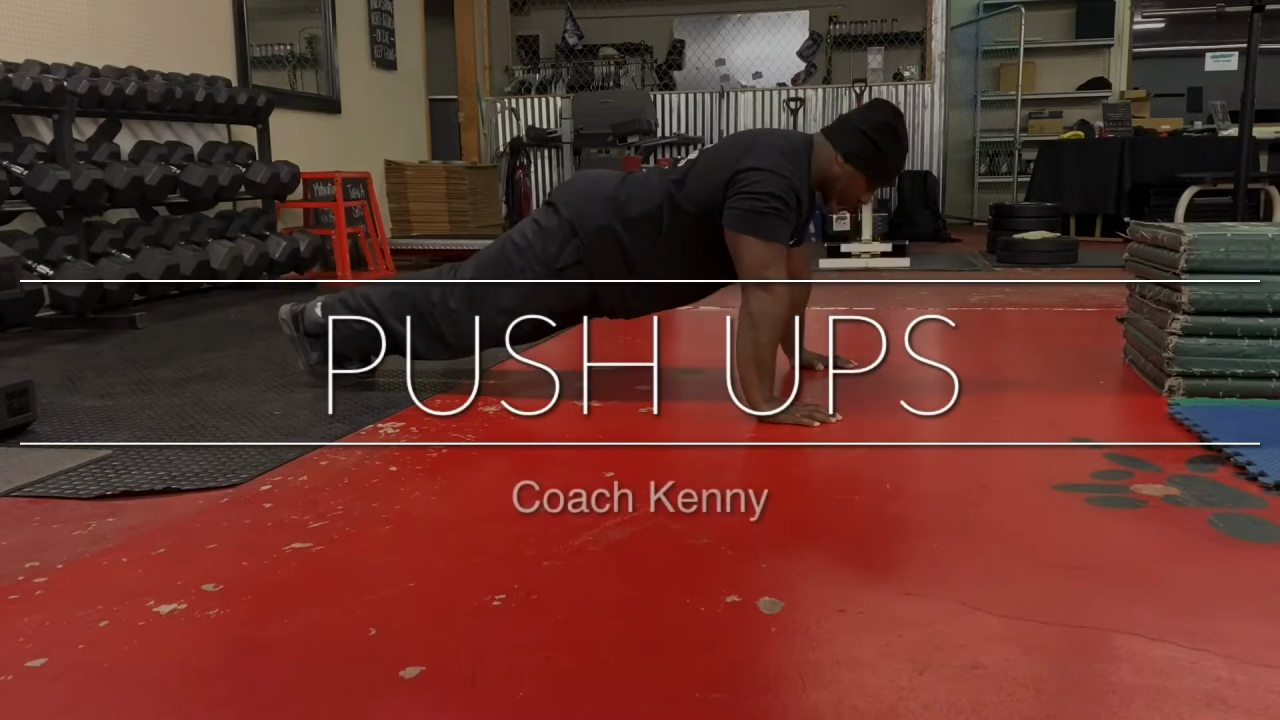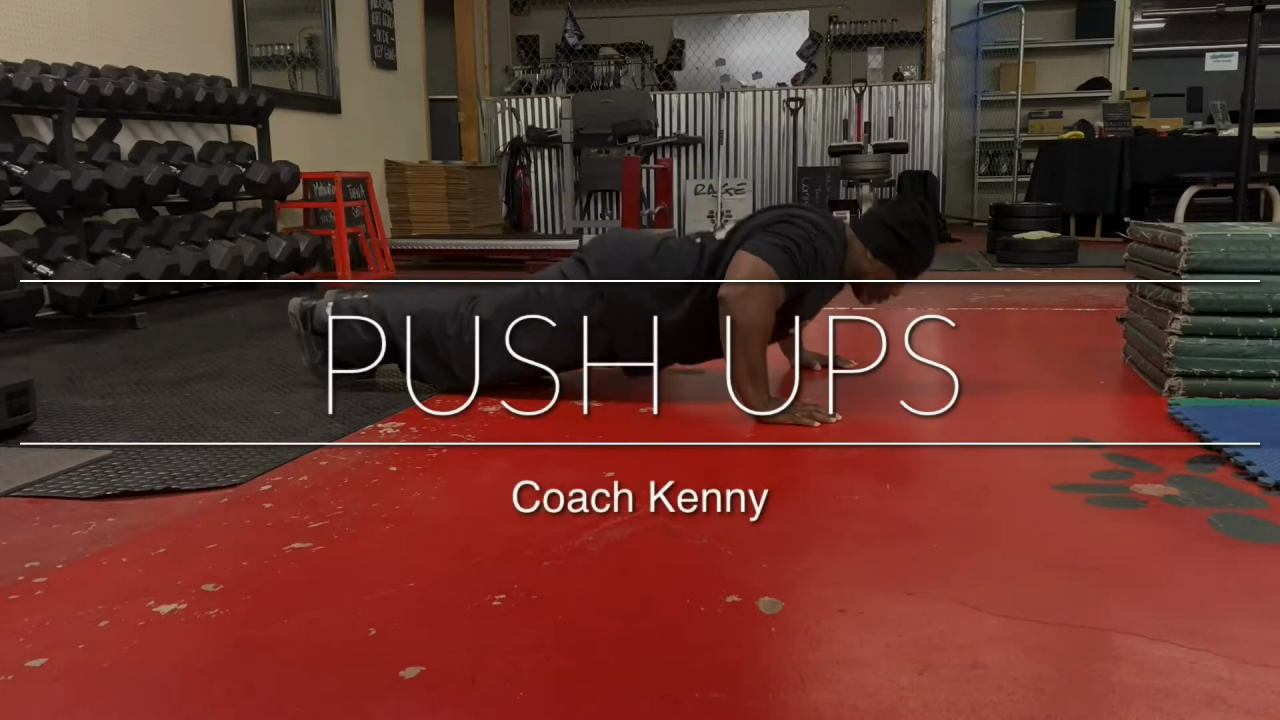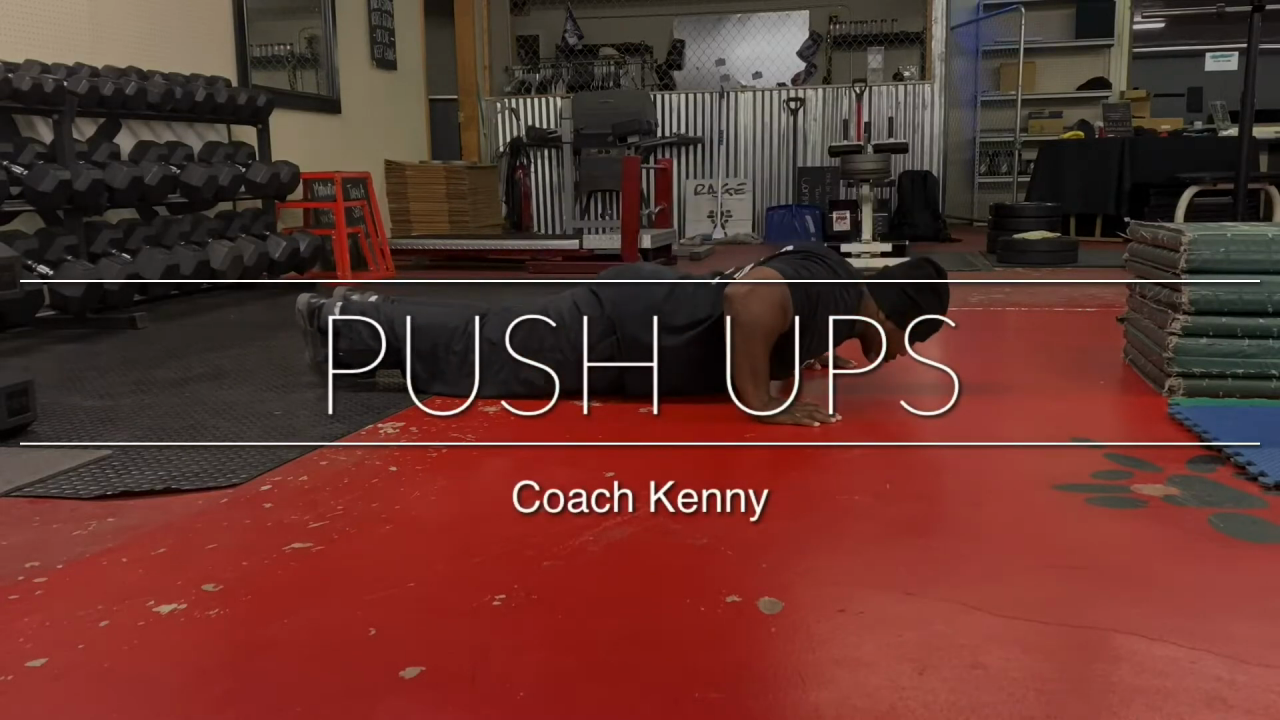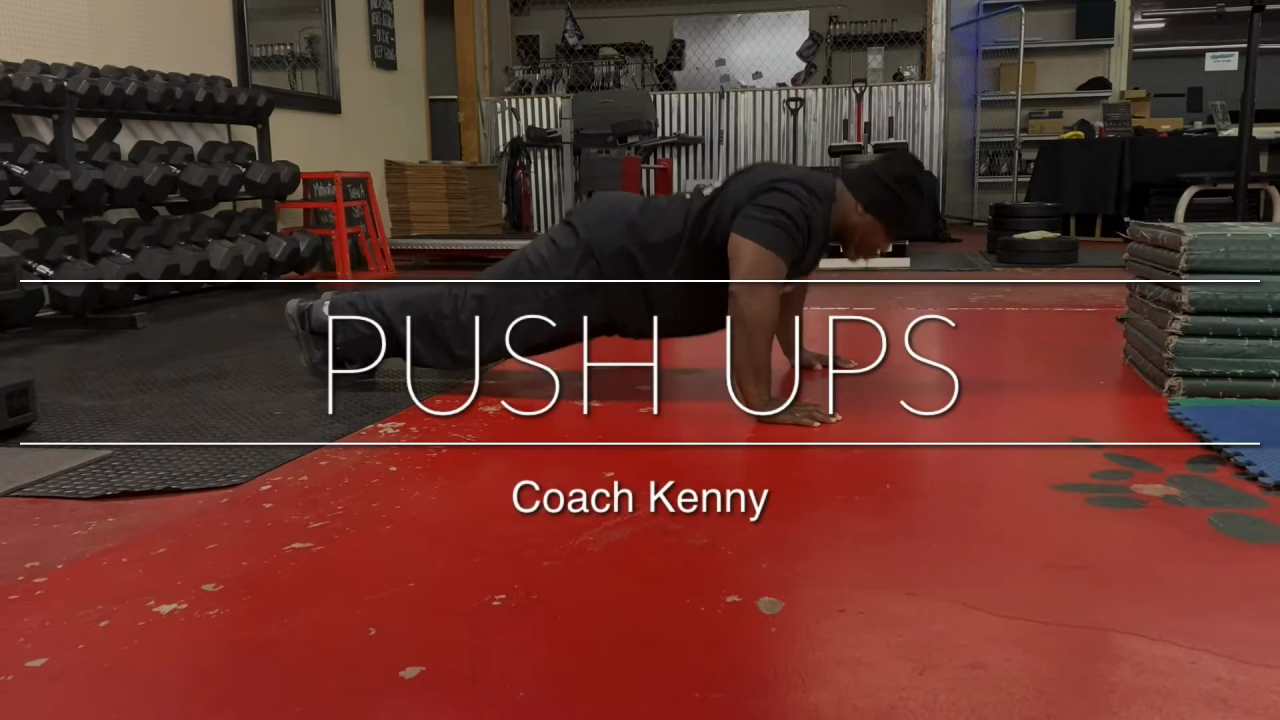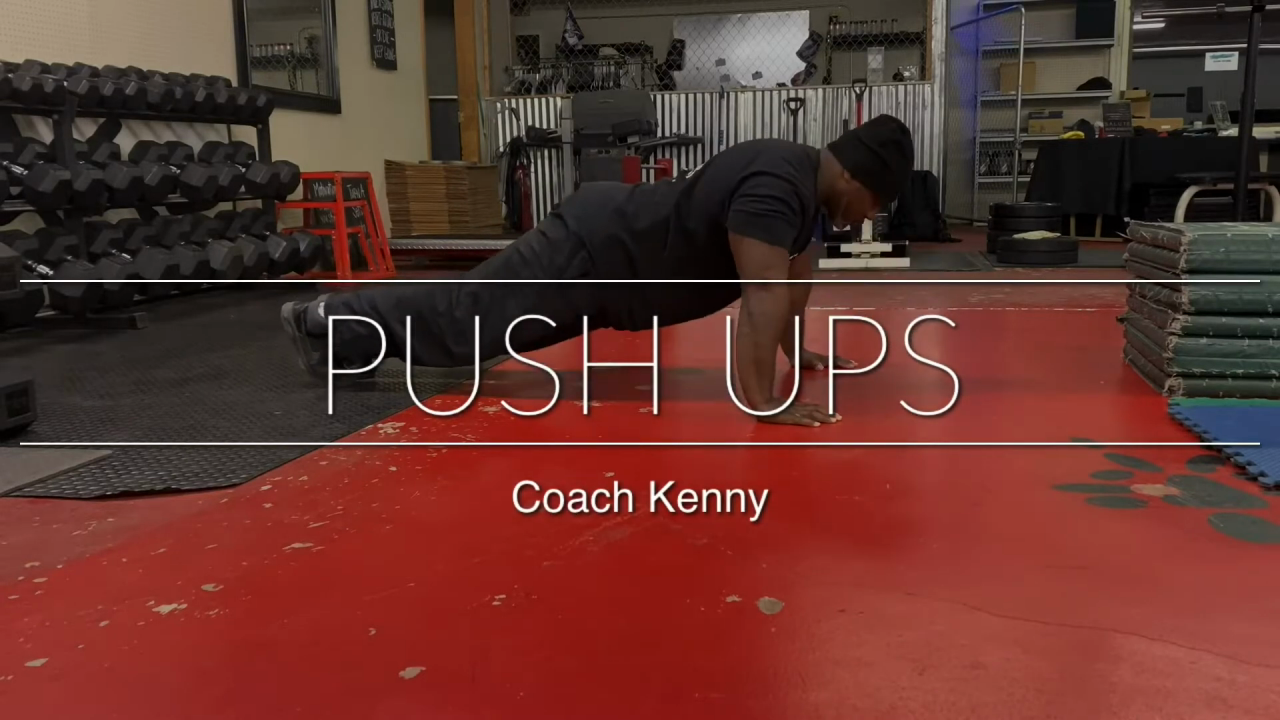
dt=0.4s
person 1, frame 1
left shoulder: (797, 170)
right shoulder: (773, 174)
left elbow: (793, 273)
right elbow: (764, 290)
left wrist: (794, 352)
right wrist: (761, 401)
left hip: (605, 240)
right hip: (585, 240)
left knee: (466, 303)
right knee: (456, 311)
left ankle: (336, 325)
right ankle: (322, 324)
person 1, frame 2
left shoulder: (824, 243)
right shoulder: (812, 244)
right elbow: (740, 294)
left wrist: (796, 351)
right wrist: (758, 401)
left hip: (630, 280)
right hip: (609, 297)
left knee: (483, 325)
right knee: (469, 338)
left ankle: (352, 314)
right ankle: (332, 320)
person 1, frame 3
left shoulder: (834, 280)
right shoulder: (834, 291)
right elbow: (746, 297)
left wrist: (800, 355)
right wrist: (759, 400)
left hip: (643, 305)
right hip: (618, 333)
left knee: (492, 336)
right knee: (473, 351)
left ankle: (361, 314)
right ankle: (337, 322)
person 1, frame 4
left shoulder: (817, 202)
right shoulder: (800, 203)
left elbow: (778, 277)
right elbow: (749, 288)
left wrist: (796, 349)
right wrist: (759, 398)
left hip: (622, 256)
right hip: (600, 264)
left knee: (476, 315)
right knee: (465, 324)
left ankle: (347, 313)
right ankle: (331, 319)
person 1, frame 5
left shoulder: (805, 182)
right shoulder: (778, 183)
left elbow: (794, 272)
right elbow: (764, 290)
left wrist: (797, 350)
right wrist: (762, 400)
left hip: (611, 250)
right hip: (591, 254)
left knee: (472, 311)
right knee: (460, 322)
left ankle: (343, 320)
right ankle: (327, 323)
